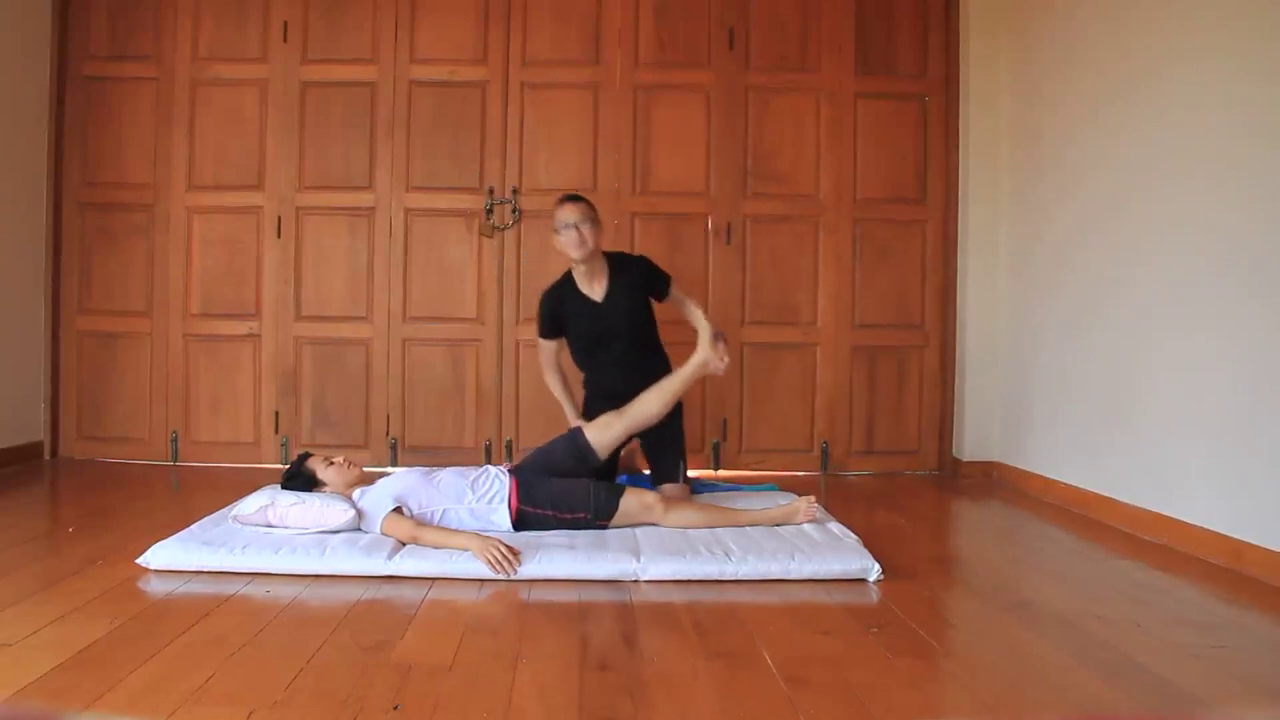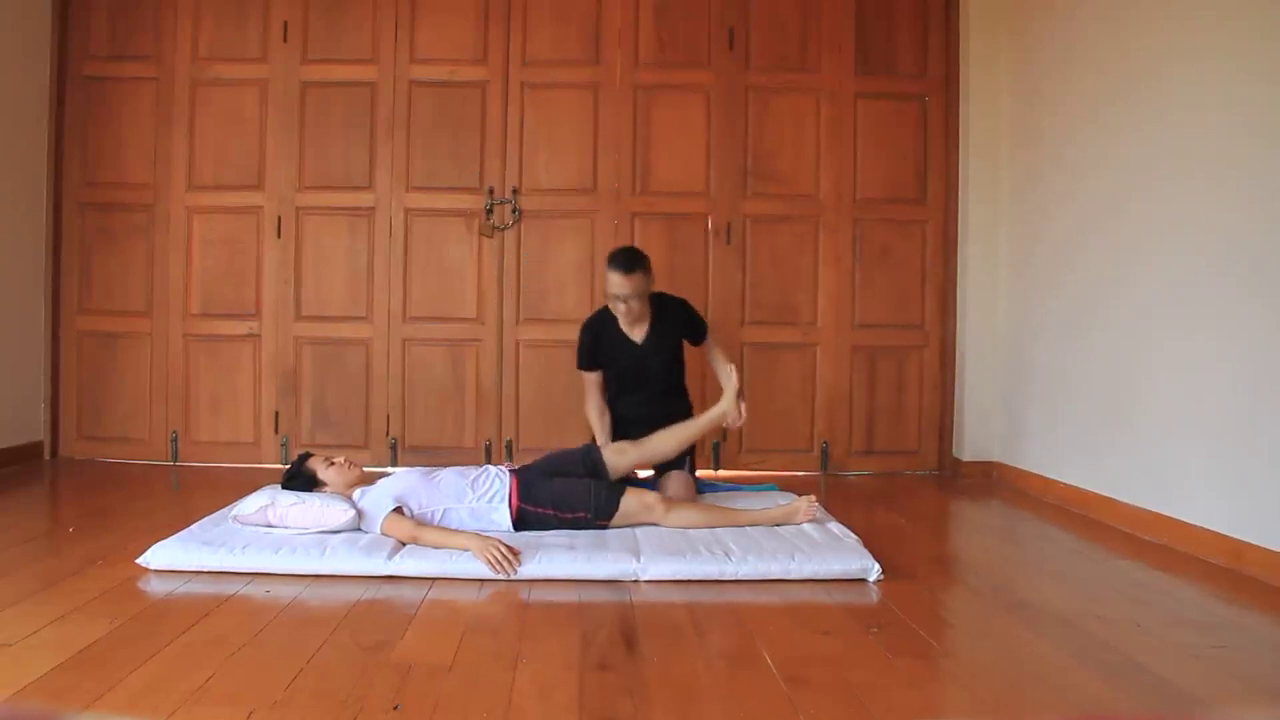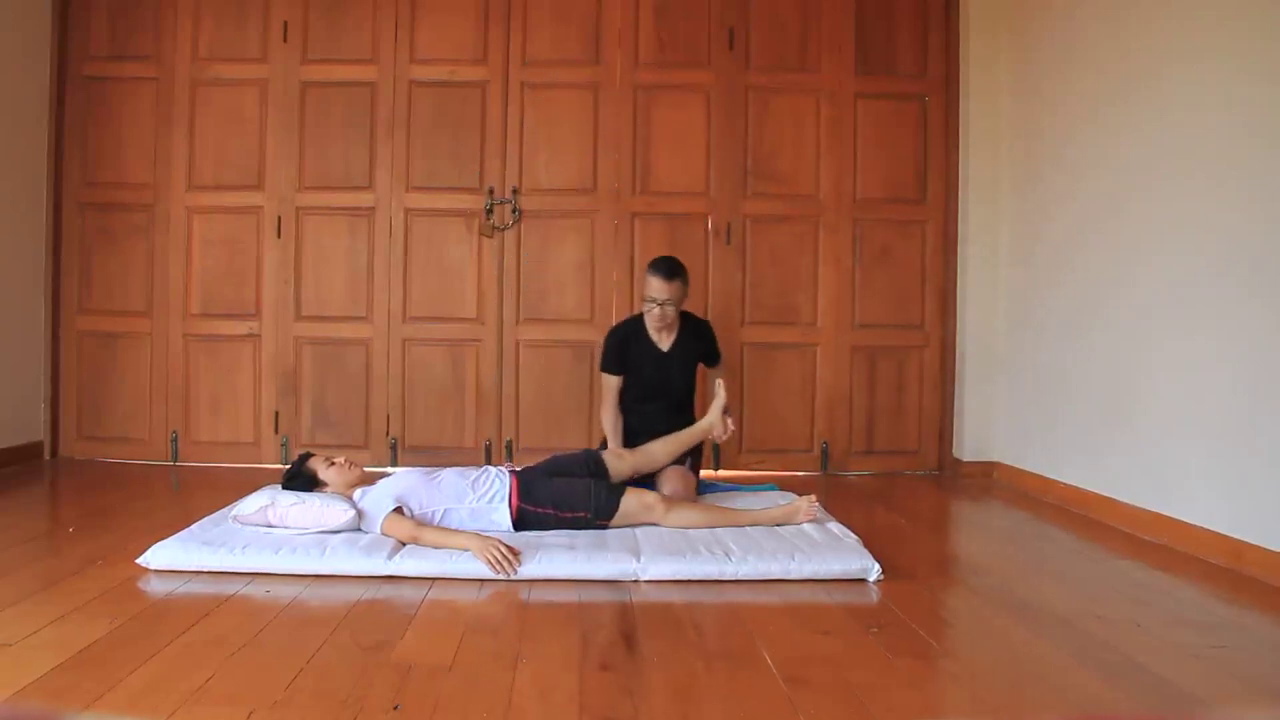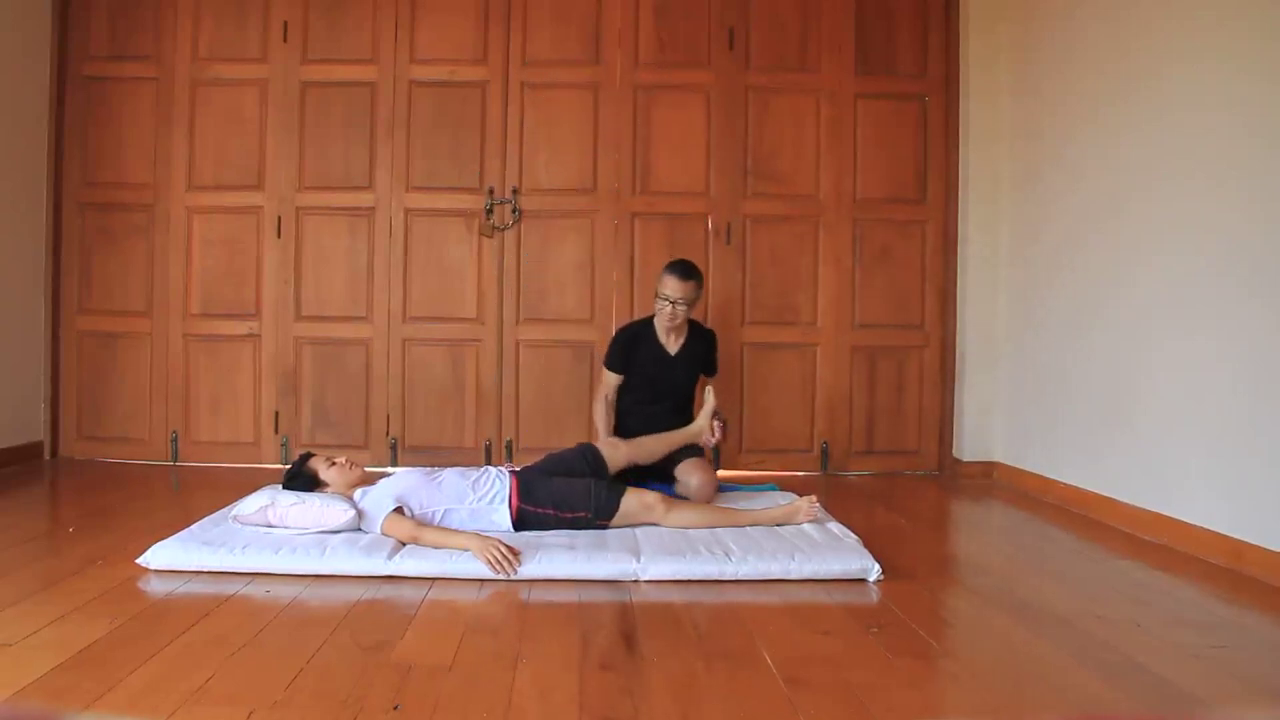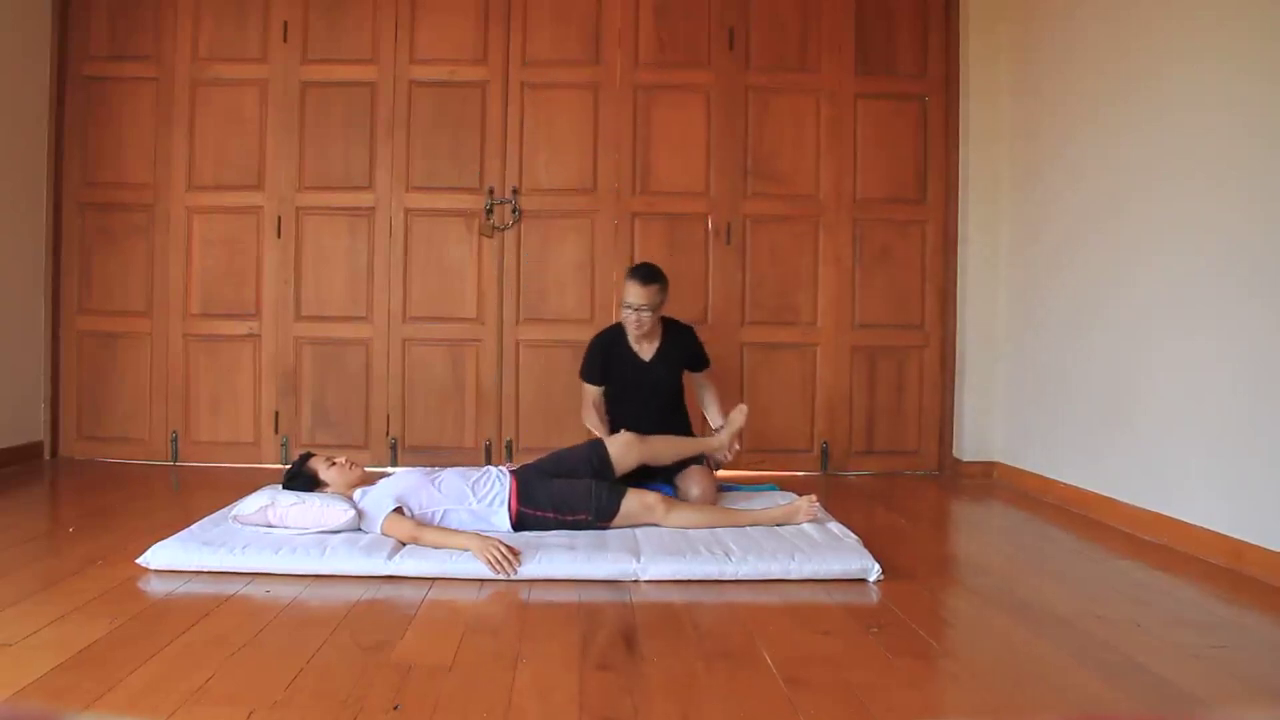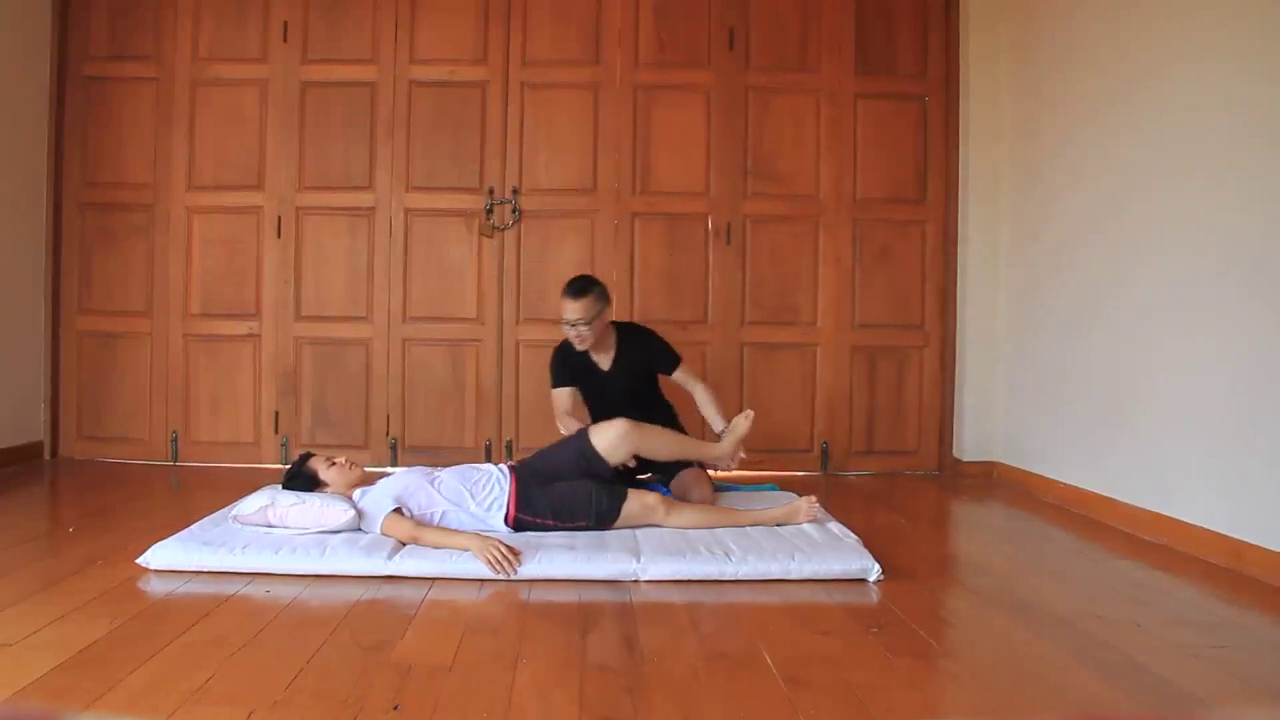
dt=0.3s
person 1, frame 1
left shoulder: (383, 483)
right shoulder: (370, 509)
right elbow: (414, 533)
right wrist: (473, 541)
left hip: (516, 478)
right hip: (518, 508)
left knee: (616, 421)
right knee: (652, 505)
left ankle: (700, 360)
right ankle: (773, 517)
person 1, frame 2
left shoulder: (381, 483)
right shoulder: (369, 507)
right elbow: (414, 532)
right wrist: (473, 539)
left hip: (515, 479)
right hip: (516, 508)
left knee: (628, 452)
right knee: (652, 505)
left ankle: (720, 410)
right ankle: (774, 517)
person 1, frame 3
left shoulder: (382, 482)
right shoulder: (370, 508)
right elbow: (415, 532)
right wrist: (474, 540)
left hip: (516, 480)
right hip: (519, 508)
left knee: (625, 458)
right knee: (651, 506)
left ankle: (707, 425)
right ankle: (774, 516)
person 1, frame 4
left shoulder: (382, 481)
right shoulder: (369, 508)
right elbow: (414, 532)
right wrist: (474, 540)
left hip: (516, 479)
right hip: (519, 507)
left knee: (618, 448)
right knee: (653, 506)
left ankle: (694, 430)
right ankle: (773, 518)
person 1, frame 5
left shoulder: (384, 481)
right shoulder: (369, 509)
right elbow: (415, 533)
right wrist: (473, 540)
left hip: (515, 479)
right hip: (518, 509)
left knee: (628, 445)
right knee: (653, 506)
left ankle: (715, 442)
right ankle: (774, 516)
person 1, frame 6
left shoulder: (385, 483)
right shoulder: (369, 507)
right elbow: (415, 533)
right wrist: (474, 540)
left hip: (514, 476)
right hip: (517, 510)
left knee: (620, 431)
right knee: (654, 507)
left ankle: (717, 450)
right ankle: (773, 517)
person 2, frame 1
left shoulder: (636, 269)
right shoulder: (555, 299)
left elbow: (683, 301)
right elbow: (549, 364)
right wrist: (574, 419)
right hip: (603, 401)
left knee: (674, 497)
right ankle: (615, 471)
person 2, frame 2
left shoulder: (676, 312)
right shoulder: (594, 330)
left elbow: (710, 348)
right elbow: (594, 396)
left hip: (672, 418)
right hip: (621, 422)
left knee: (678, 496)
left ankle: (658, 482)
person 2, frame 3
left shoulder: (700, 332)
right shoulder: (621, 336)
left elbow: (716, 376)
right elbow: (610, 402)
right hip: (629, 435)
left knee: (674, 493)
left ankle: (655, 481)
right ankle: (640, 483)
person 2, frame 4
left shoulder: (704, 340)
right shoulder: (629, 337)
right elbow: (605, 397)
right hip: (628, 438)
left knee: (702, 487)
left ankle: (661, 487)
right ankle: (643, 484)
person 2, frame 5
left shoulder: (682, 337)
right shoulder: (602, 346)
left elbow: (704, 386)
right elbow: (590, 406)
left wrist: (720, 430)
left hip: (674, 439)
left knee: (701, 494)
left ankle: (666, 483)
right ankle: (641, 486)
person 2, frame 6
left shoulder: (641, 340)
right shoulder: (564, 356)
left elbow: (694, 385)
right elbow: (564, 417)
left wrist: (723, 433)
left knee: (700, 495)
left ankle: (662, 481)
